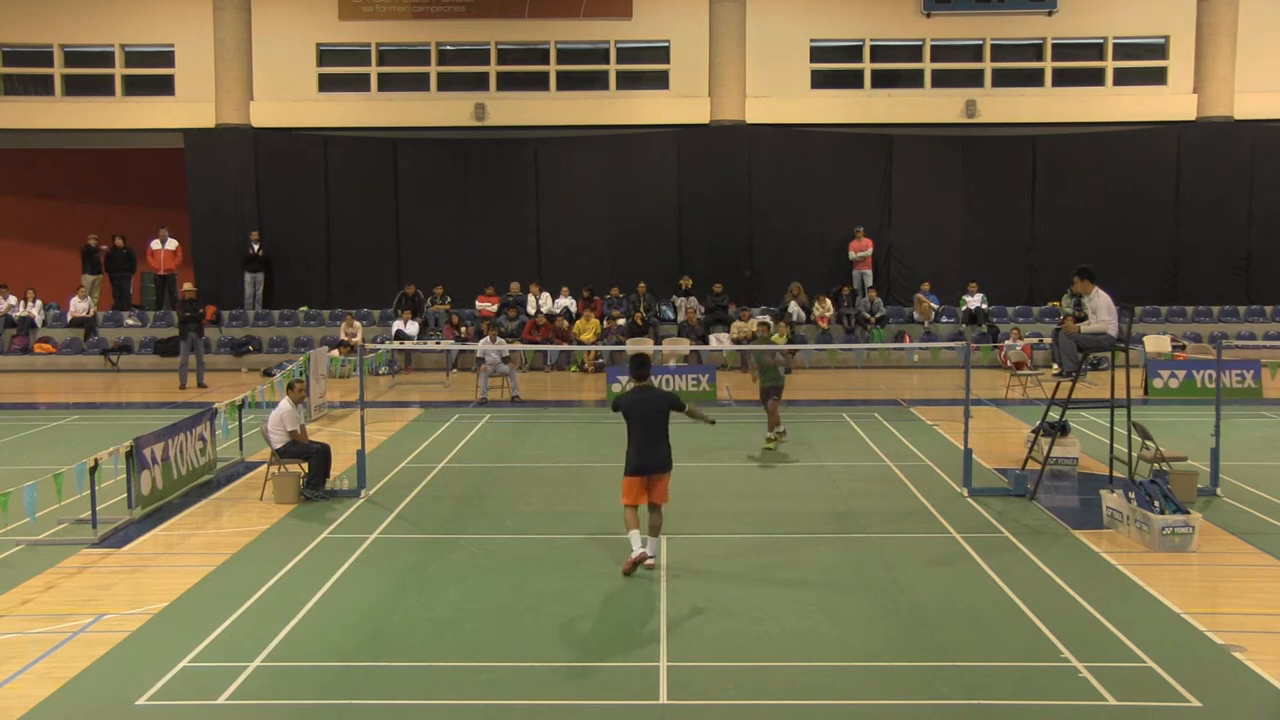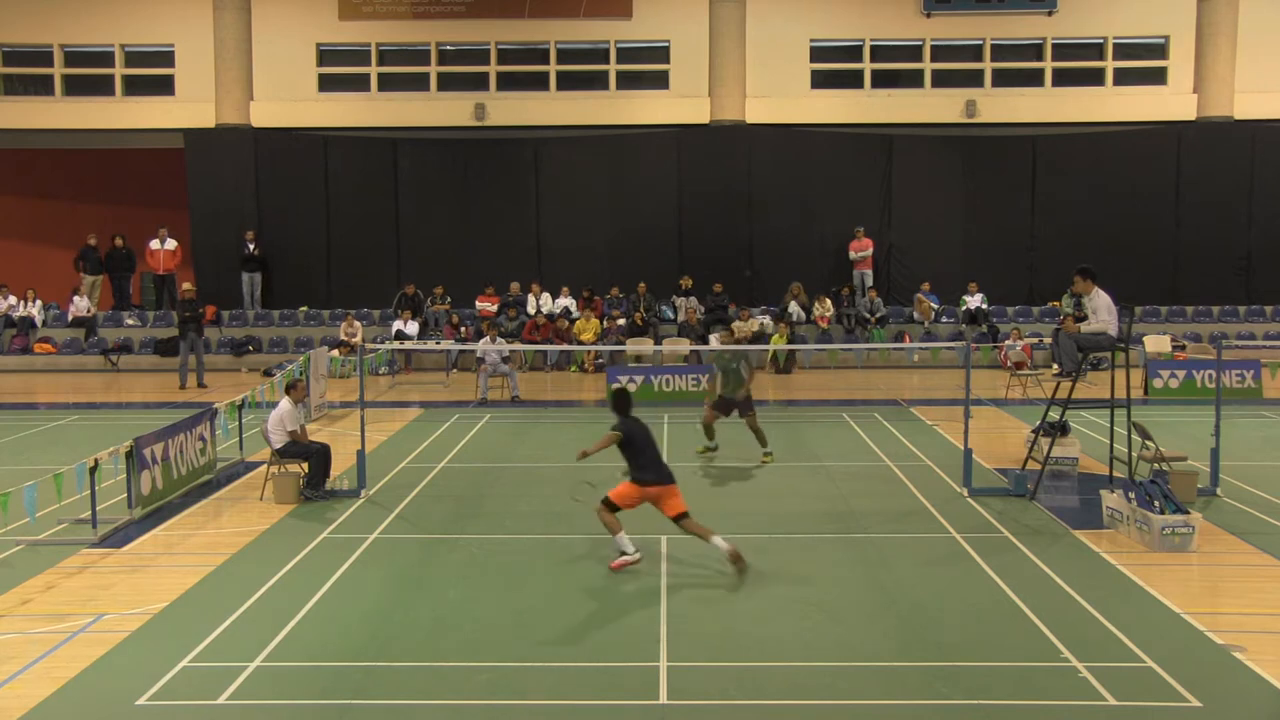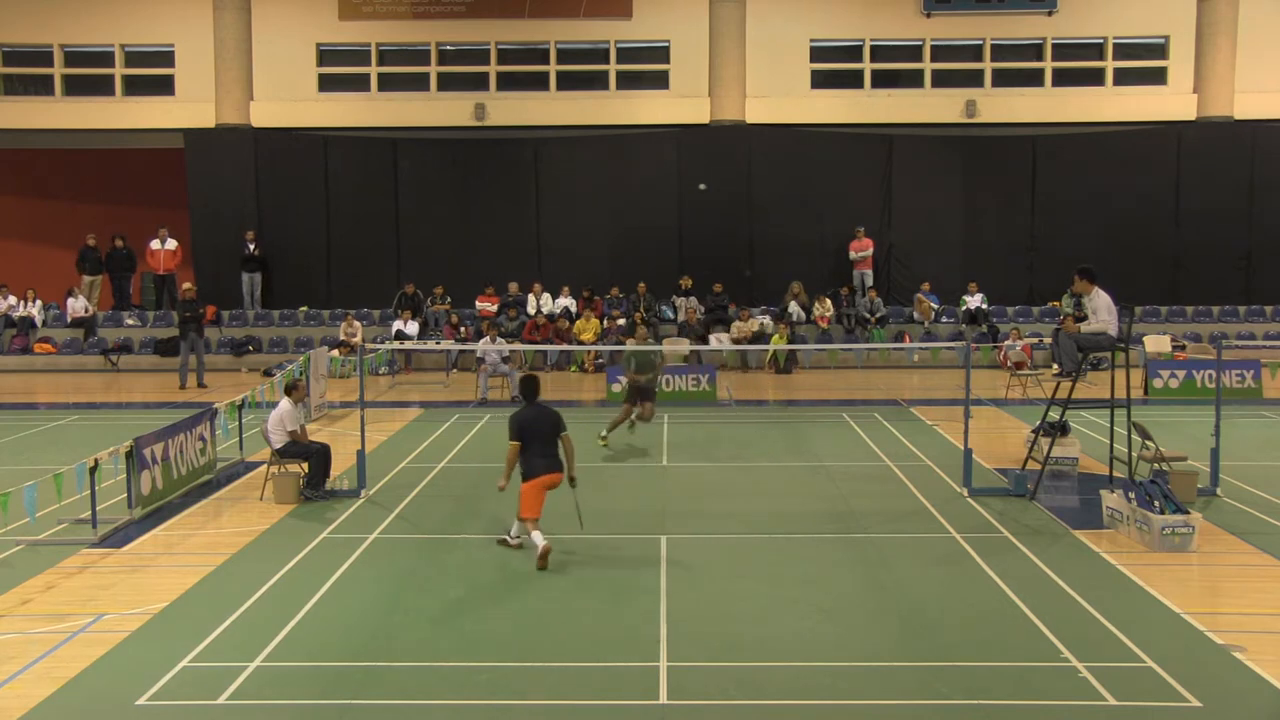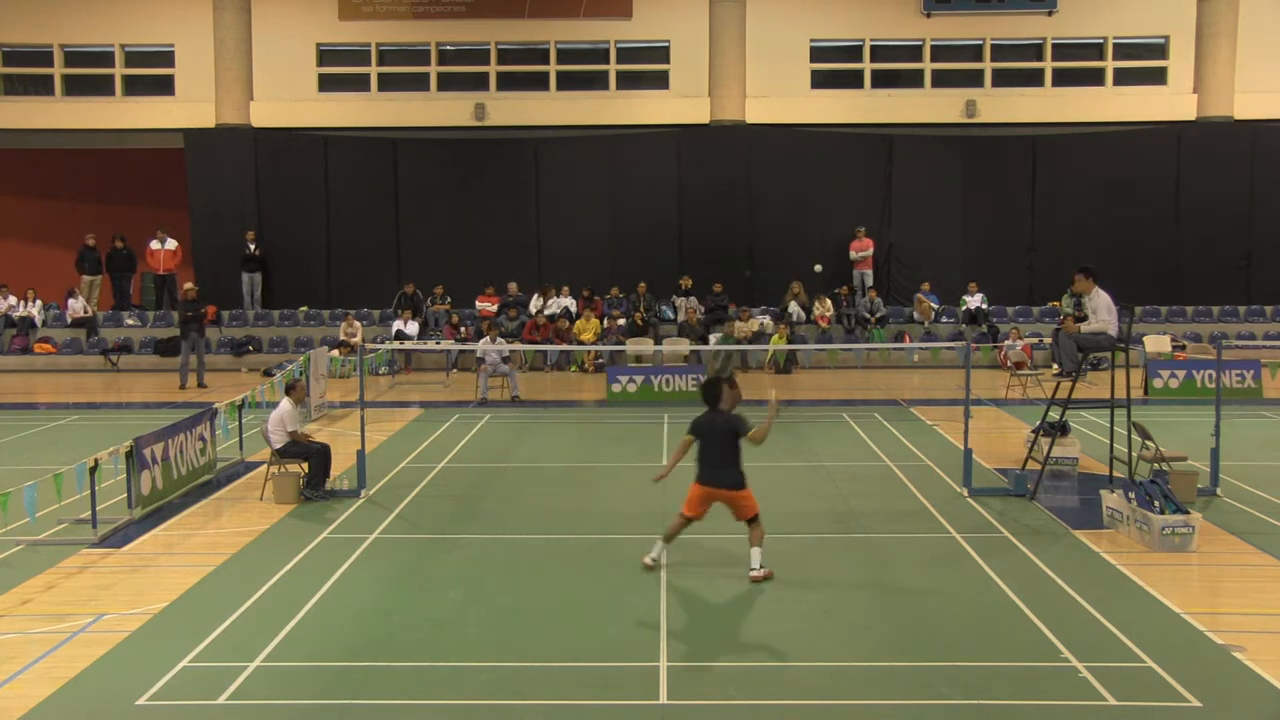
dt=1s
person 1, frame 1
left shoulder: (624, 399)
right shoulder: (666, 397)
left elbow: (613, 407)
right elbow: (690, 411)
right wrist: (708, 419)
left hip: (636, 463)
right hip: (661, 462)
left knee: (630, 507)
right knee: (655, 508)
left ankle: (637, 549)
right ankle: (650, 555)
person 1, frame 2
left shoulder: (621, 426)
right shoulder: (638, 424)
left elbow: (611, 438)
left wrist: (590, 451)
left hip: (642, 483)
right hip: (665, 480)
left knee: (603, 510)
right knee: (687, 523)
left ankle: (629, 552)
right ankle: (728, 550)
person 1, frame 3
left shoulder: (517, 418)
right shoulder: (553, 414)
left elbow: (514, 451)
right elbow: (567, 442)
left wrist: (505, 479)
right wrist: (571, 471)
left hip: (535, 473)
right hip: (557, 471)
left knee: (528, 520)
right knee: (526, 502)
left ankle: (541, 544)
right ankle: (514, 537)
person 1, frame 4
left shoulder: (698, 423)
right shoulder: (734, 420)
left elbow: (684, 446)
right elbow: (757, 439)
left wrist: (667, 469)
right wrist: (771, 416)
left hip: (704, 483)
right hip: (734, 485)
left knee: (683, 519)
right knee: (754, 523)
left ankle: (654, 557)
right ankle: (756, 569)
